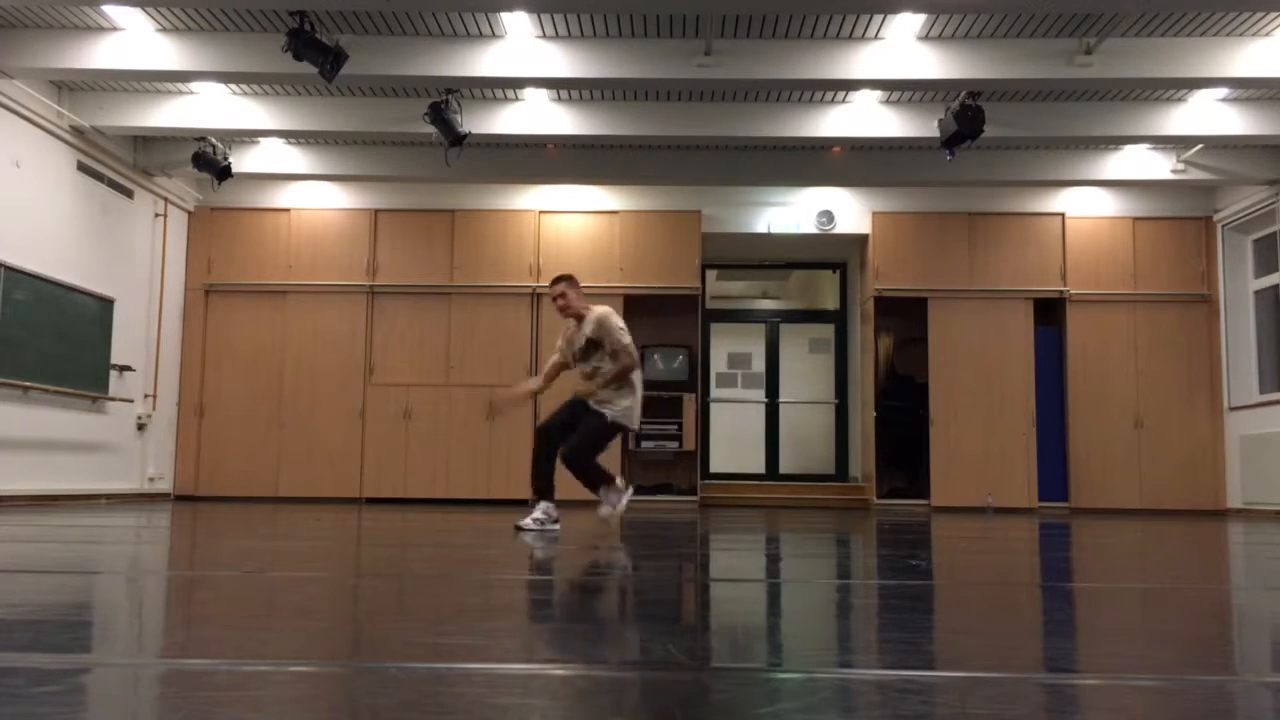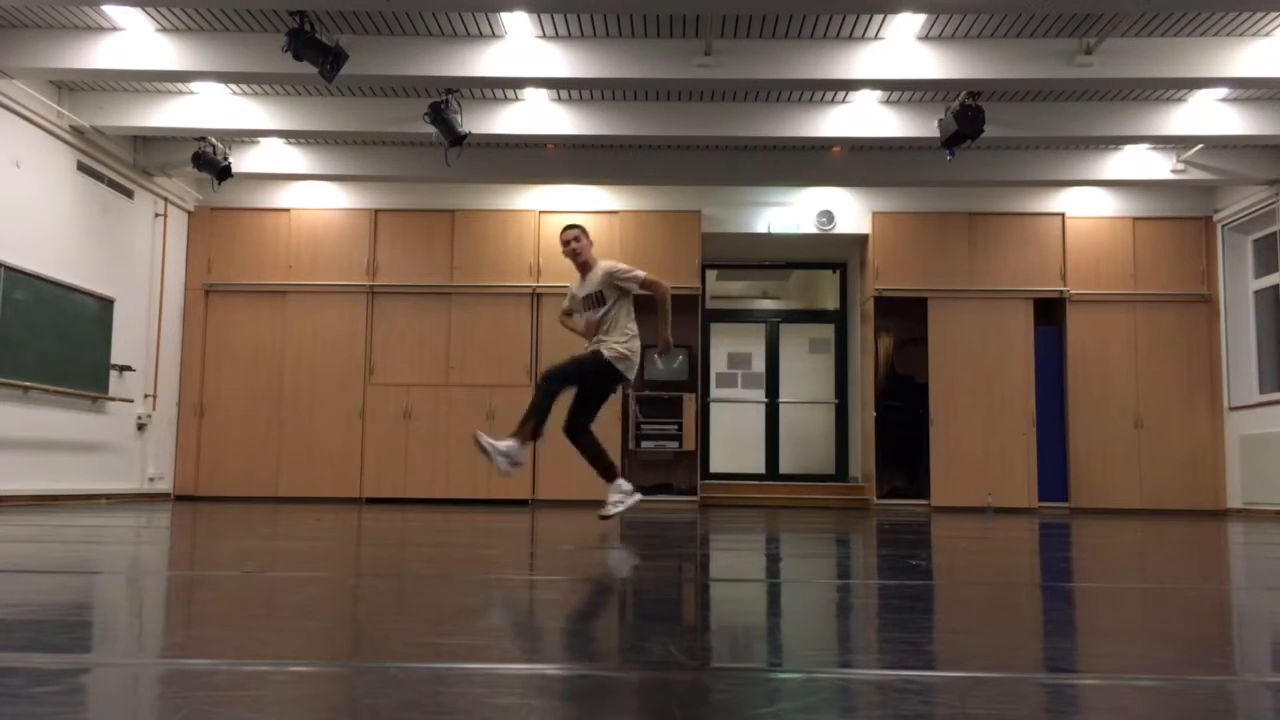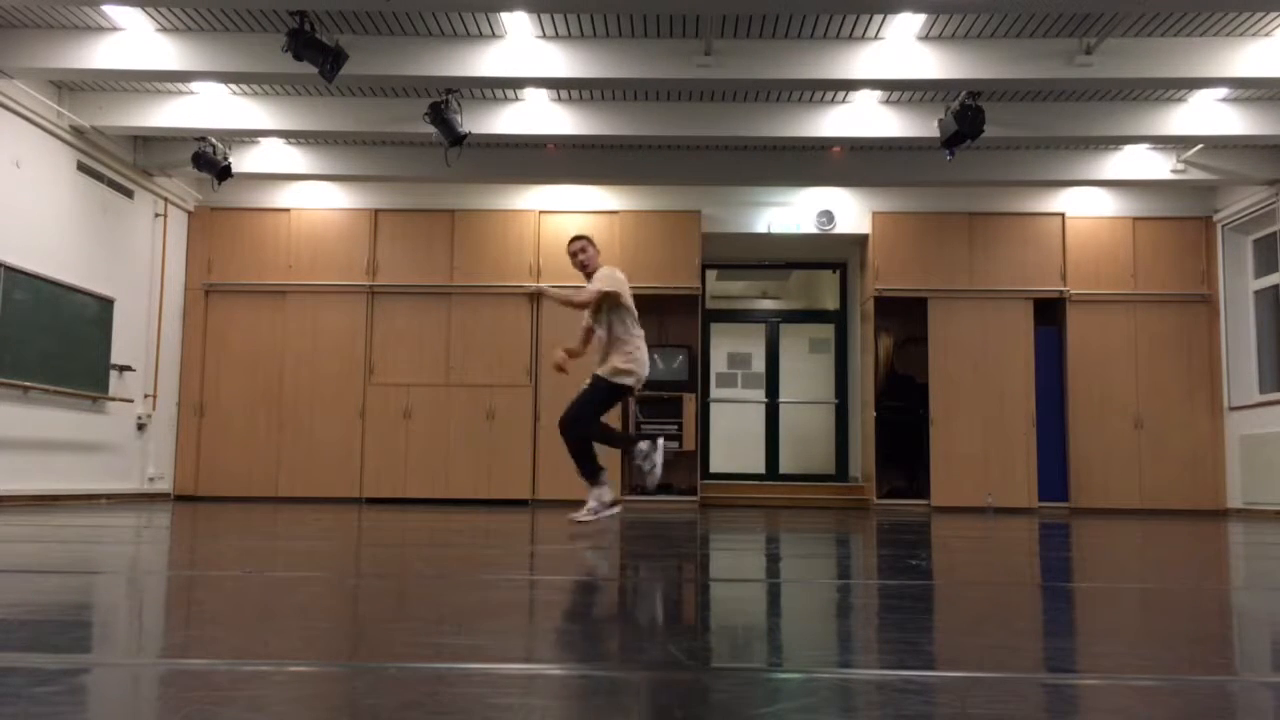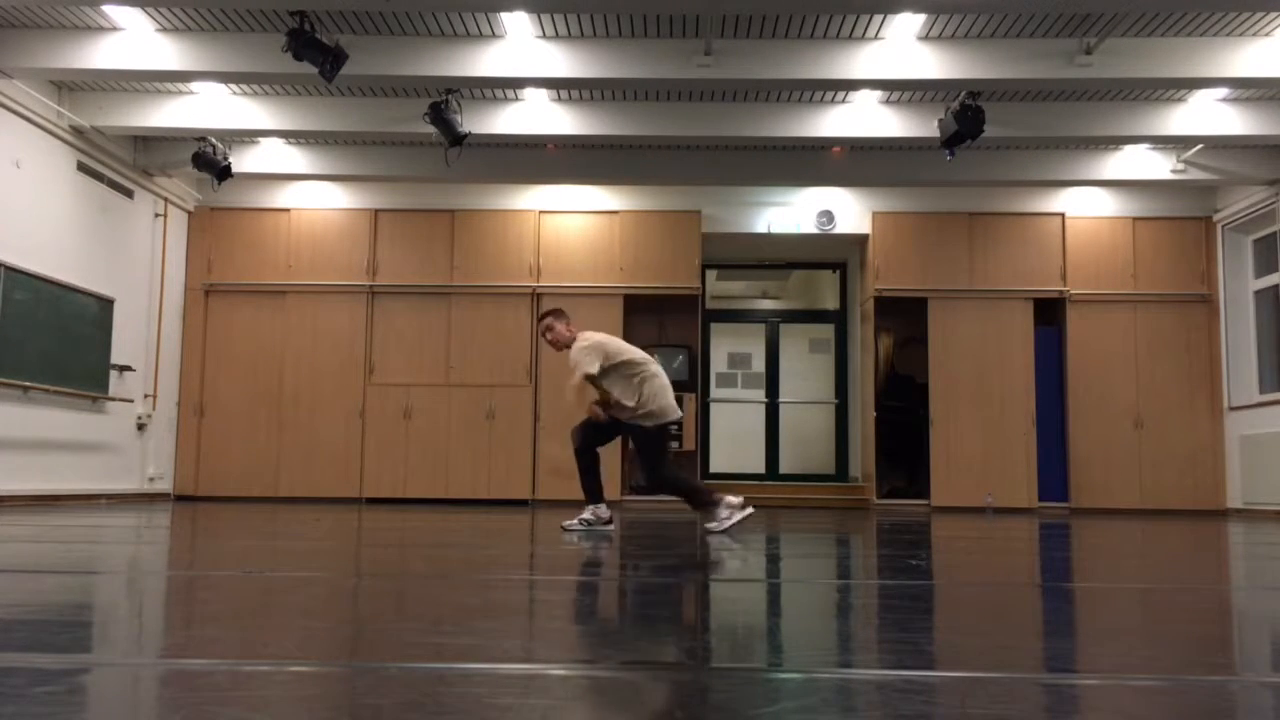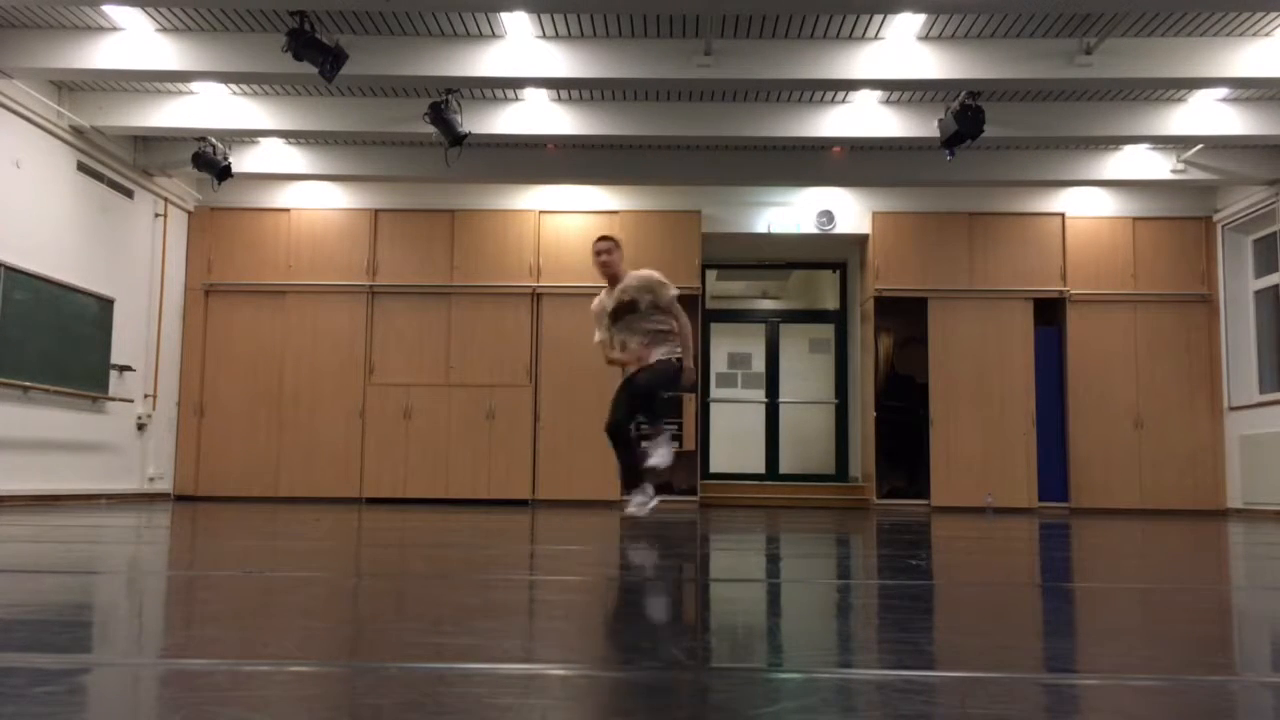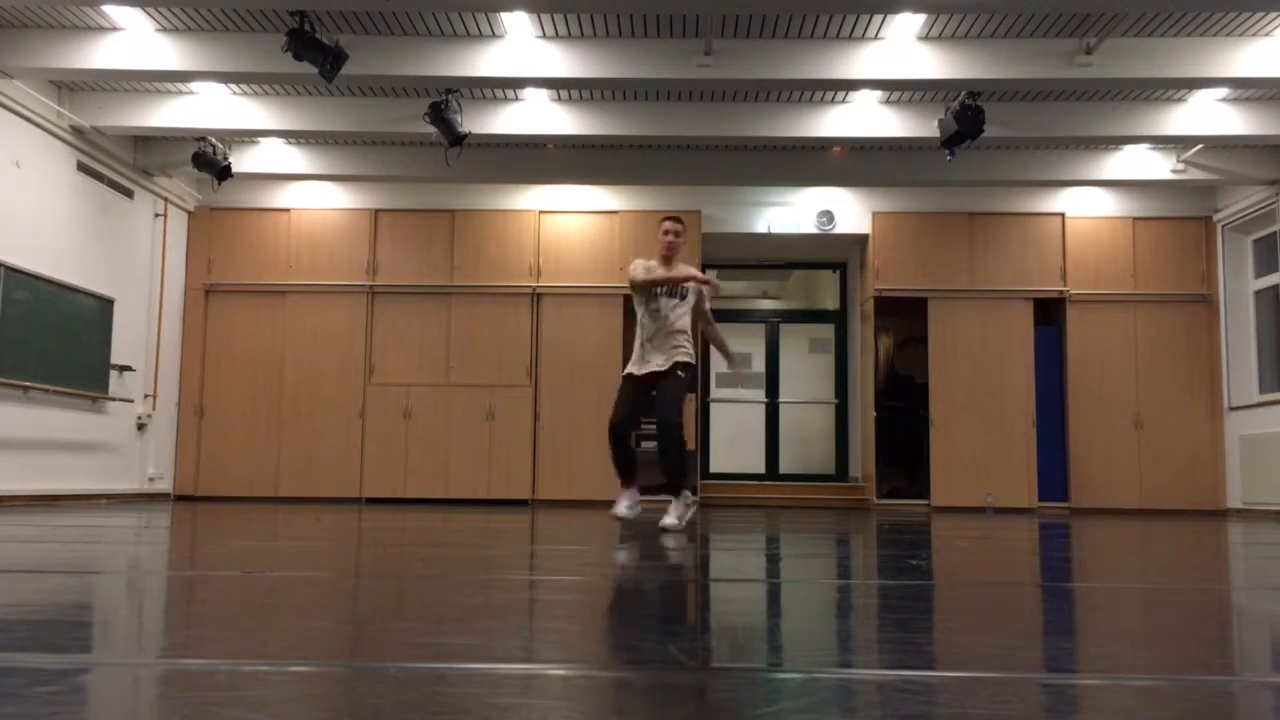
dt=0.3s
person 1, frame 1
left shoulder: (604, 317)
right shoulder: (569, 336)
left elbow: (631, 361)
right elbow: (542, 380)
left wrist: (599, 385)
right wrist: (508, 397)
left hip: (618, 403)
right hip: (591, 398)
left knee: (573, 455)
right knee: (545, 434)
left ankle: (613, 488)
right ankle: (545, 509)
person 1, frame 2
left shoulder: (611, 270)
right shoulder: (576, 288)
left elbow: (661, 288)
right elbow: (565, 316)
left wrist: (664, 330)
right wrist: (580, 329)
left hip: (619, 352)
right hip: (599, 355)
left knee: (550, 380)
right knee: (576, 428)
left ankle: (516, 447)
right ankle: (620, 489)
person 1, frame 3
left shoulder: (607, 274)
right shoulder: (594, 285)
left elbow: (586, 302)
right elbow: (582, 344)
left wrist: (549, 291)
right wrist: (563, 353)
left hip: (624, 367)
right hip: (616, 367)
left knee: (571, 422)
right knee: (580, 421)
person 1, frame 4
left shoulder: (581, 347)
right shoulder: (591, 343)
right elbow: (608, 393)
right wrist: (595, 406)
left hip: (650, 401)
right hip: (632, 403)
left knee: (657, 474)
right knee: (584, 437)
left ankle: (724, 506)
right ankle: (597, 510)
person 1, frame 5
left shoulder: (646, 279)
right shoulder: (599, 306)
left elbow: (680, 317)
right elbow: (607, 354)
left wrist: (688, 361)
right wrist: (629, 358)
left hip: (667, 356)
right hip: (637, 365)
left knee: (642, 386)
right knee: (615, 426)
left ankle: (660, 439)
right ankle: (640, 491)
person 1, frame 6
left shoulder: (693, 279)
right shoulder: (641, 268)
left elbow: (706, 322)
right elbow: (639, 283)
left wrist: (730, 357)
right wrist: (685, 276)
left hip: (676, 359)
right hip: (641, 362)
left knee: (668, 423)
right knee: (618, 426)
left ankle: (682, 497)
right ankle: (630, 490)
